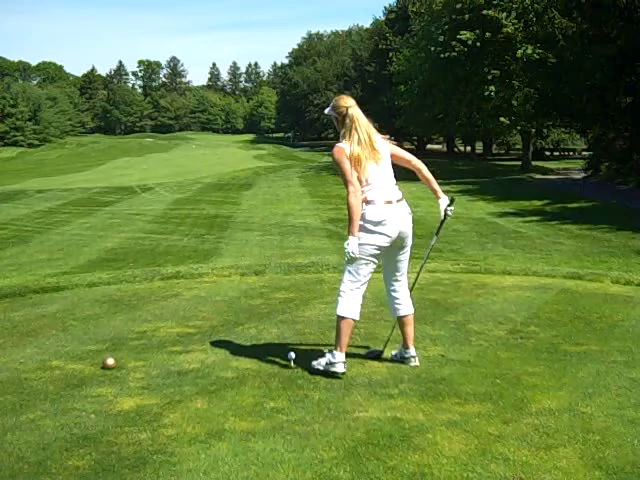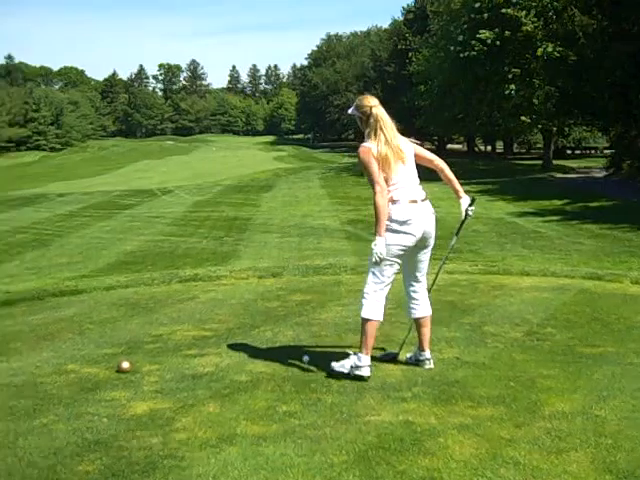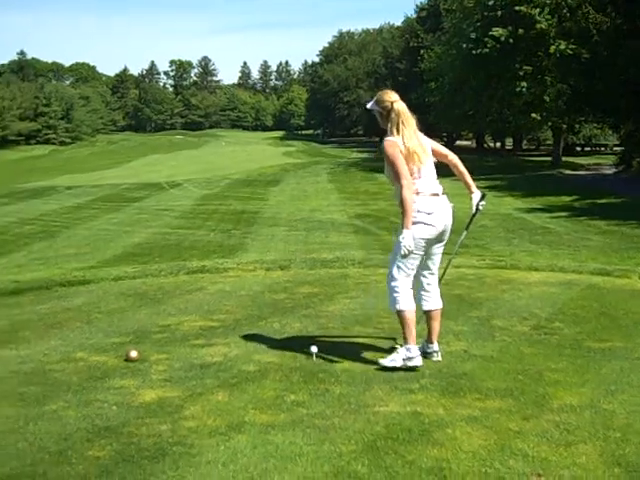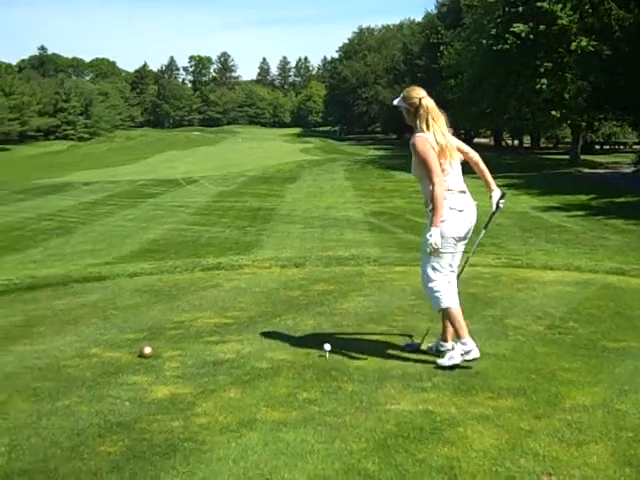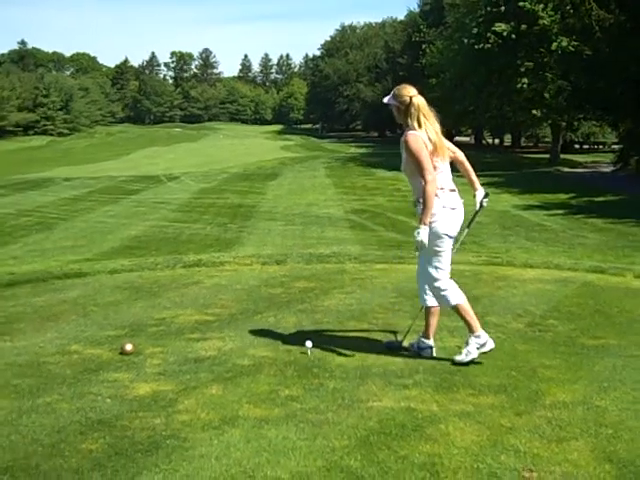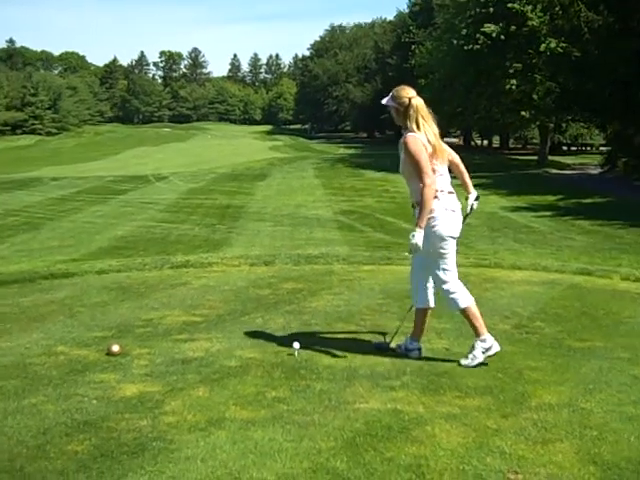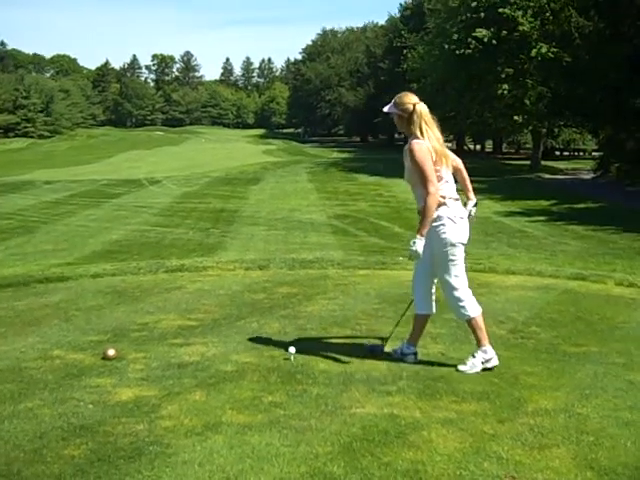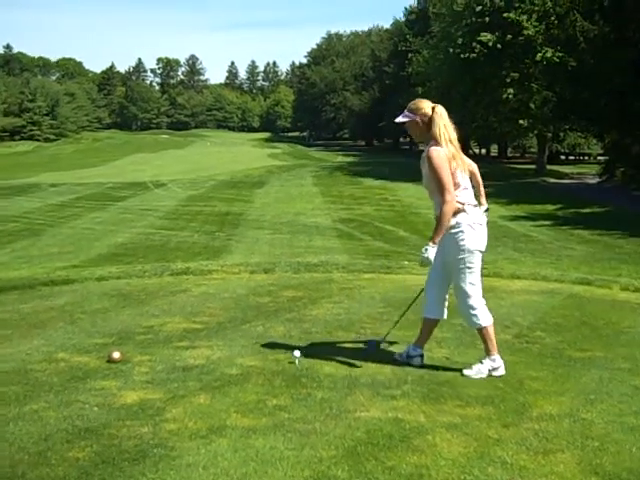
dt=0.1s
person 1, frame 1
left shoulder: (341, 149)
right shoulder: (378, 141)
left elbow: (354, 192)
right elbow: (418, 164)
left wrist: (352, 236)
right wrist: (441, 196)
left hip: (376, 221)
right hip: (401, 215)
left knee: (351, 288)
right knee: (398, 285)
left ankle: (337, 357)
right ankle: (409, 350)
person 1, frame 2
left shoulder: (367, 149)
right shoulder: (401, 142)
left elbow: (381, 192)
right elbow: (440, 164)
left wrist: (379, 236)
right wrist: (462, 196)
left hip: (401, 220)
right hip: (425, 216)
left knee: (375, 289)
right knee: (417, 286)
left ankle: (362, 359)
right ankle: (423, 352)
person 1, frame 3
left shoulder: (390, 143)
right shoulder: (416, 136)
left elbow: (408, 186)
right elbow: (453, 159)
left wrist: (405, 229)
right wrist: (474, 191)
left hip: (421, 214)
right hip: (441, 209)
left knee: (398, 280)
right knee: (427, 279)
left ankle: (410, 348)
right ankle: (430, 345)
person 1, frame 4
left shoulder: (419, 139)
right shoulder: (441, 134)
left elbow: (438, 182)
right elbow: (474, 157)
left wrist: (434, 226)
right wrist: (493, 190)
left hip: (449, 212)
right hip: (465, 207)
left knee: (435, 278)
right knee: (446, 277)
left ankle: (465, 343)
right ankle: (446, 343)
person 1, frame 5
left shoulder: (411, 137)
right shoulder: (429, 132)
left elbow: (431, 181)
right elbow: (459, 156)
left wrist: (423, 224)
right wrist: (477, 188)
left hip: (439, 210)
right hip: (449, 206)
left knee: (438, 278)
right knee: (427, 276)
left ankle: (479, 336)
right ankle: (427, 341)
person 1, frame 6
left shoulder: (410, 139)
right shoulder: (426, 134)
left elbow: (428, 184)
right elbow: (454, 158)
left wrist: (419, 227)
right wrist: (470, 191)
left hip: (438, 212)
right hip: (446, 208)
left knee: (446, 280)
right knee: (420, 278)
left ankle: (485, 340)
right ankle: (414, 342)
person 1, frame 7
left shoulder: (417, 147)
right shoulder: (430, 141)
left elbow: (433, 193)
right elbow: (458, 164)
left wrist: (419, 235)
right wrist: (470, 198)
left hip: (446, 221)
right hip: (444, 220)
left knee: (455, 287)
right knee: (422, 283)
left ankle: (486, 352)
right ankle: (410, 346)
person 1, frame 8
left shoulder: (434, 153)
right shoulder: (445, 147)
left elbow: (449, 200)
right elbow: (473, 168)
left wrist: (432, 242)
right wrist: (482, 203)
left hip: (464, 227)
right hip: (457, 226)
left knee: (469, 295)
right knee: (435, 287)
left ankle: (493, 360)
right ankle: (416, 349)
